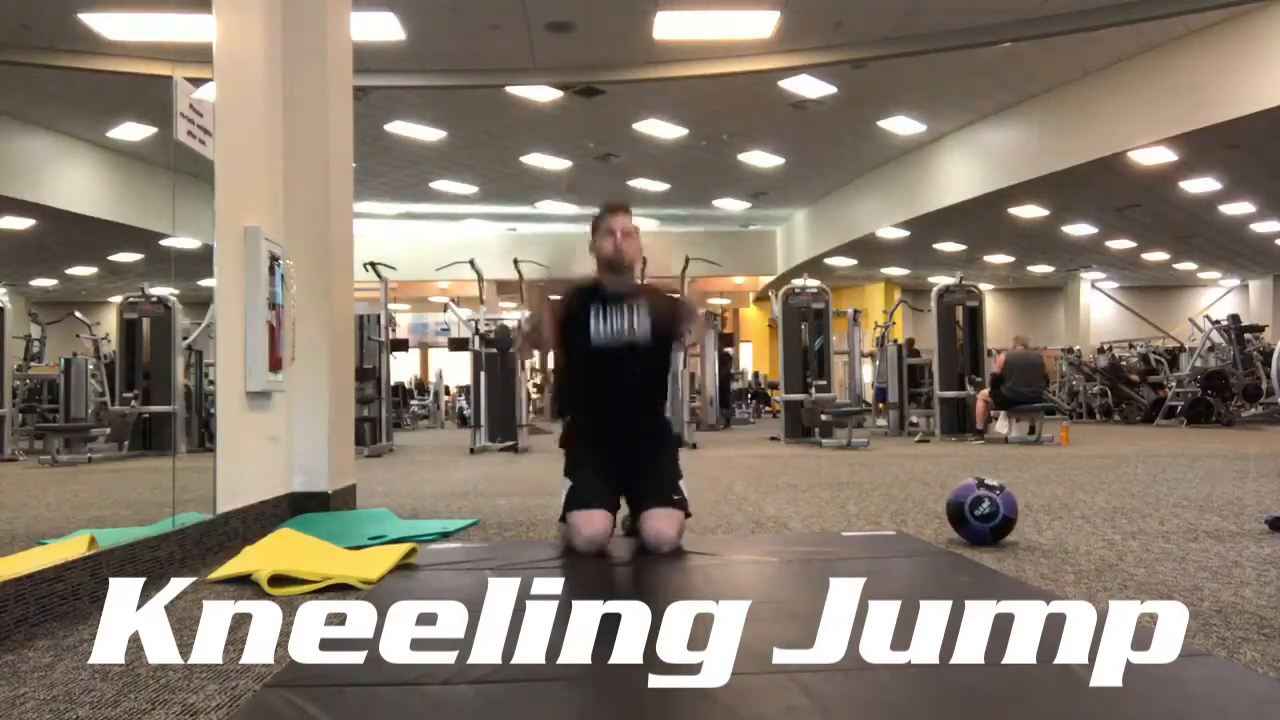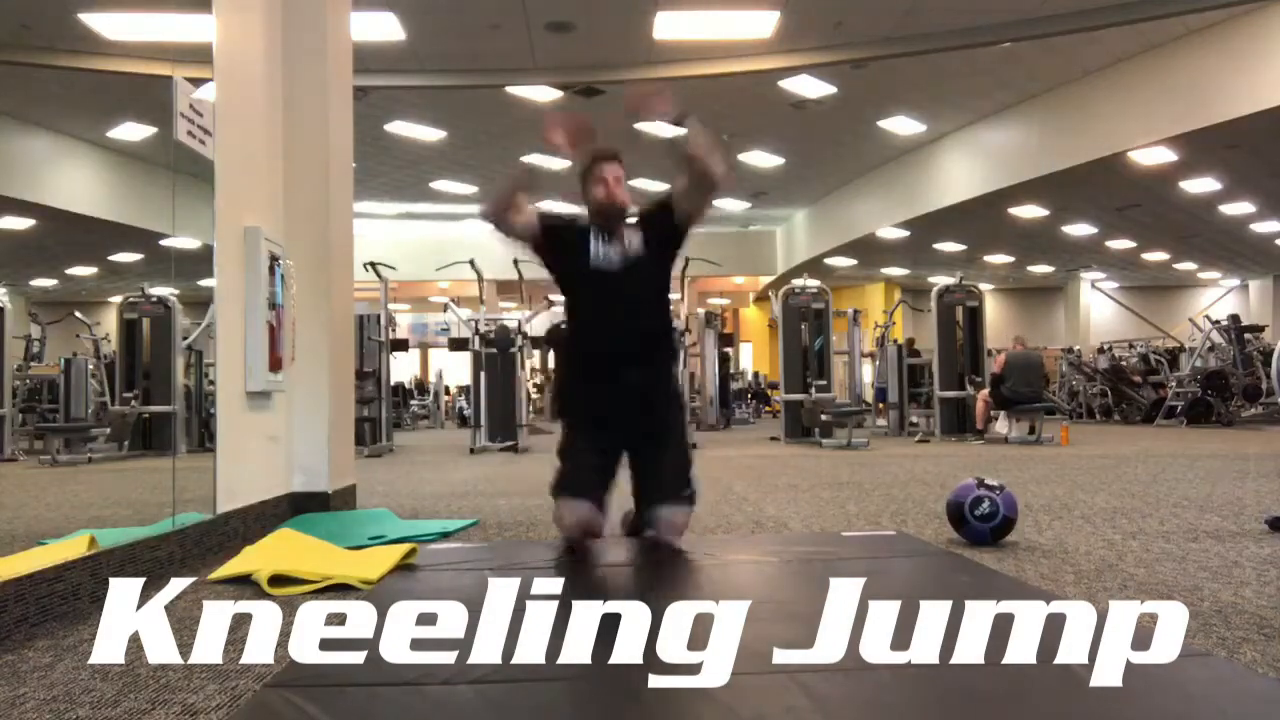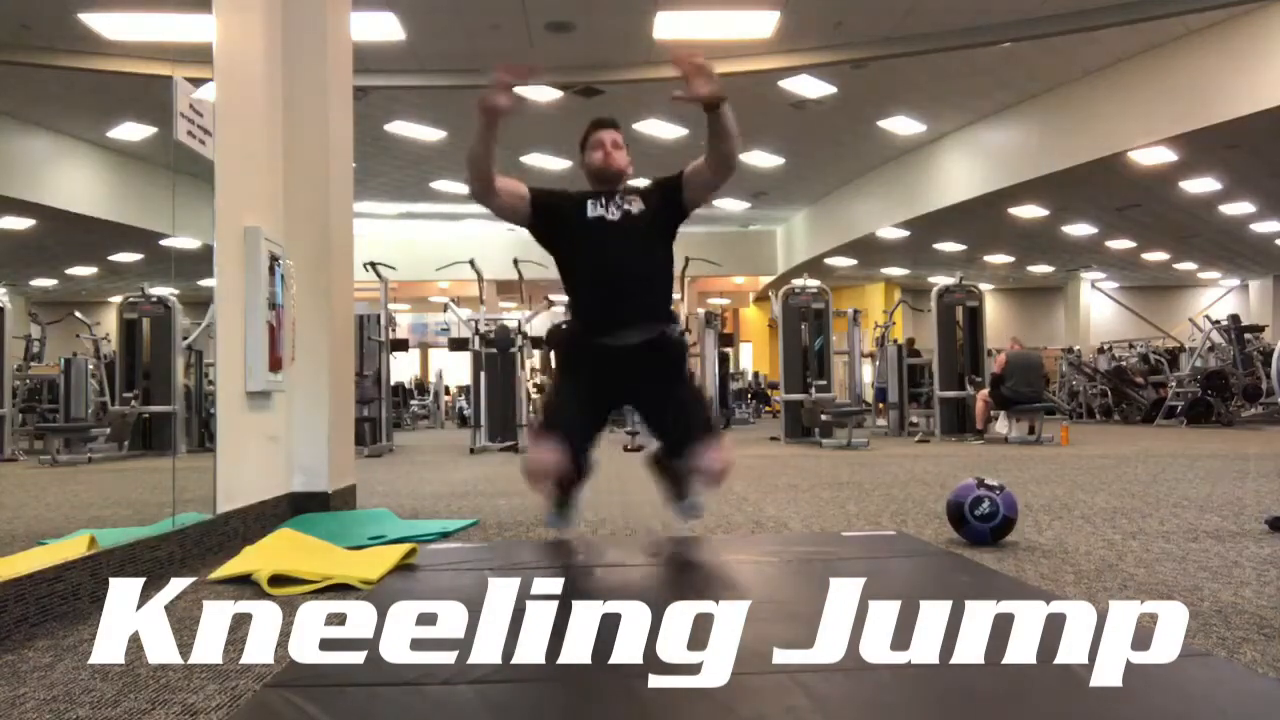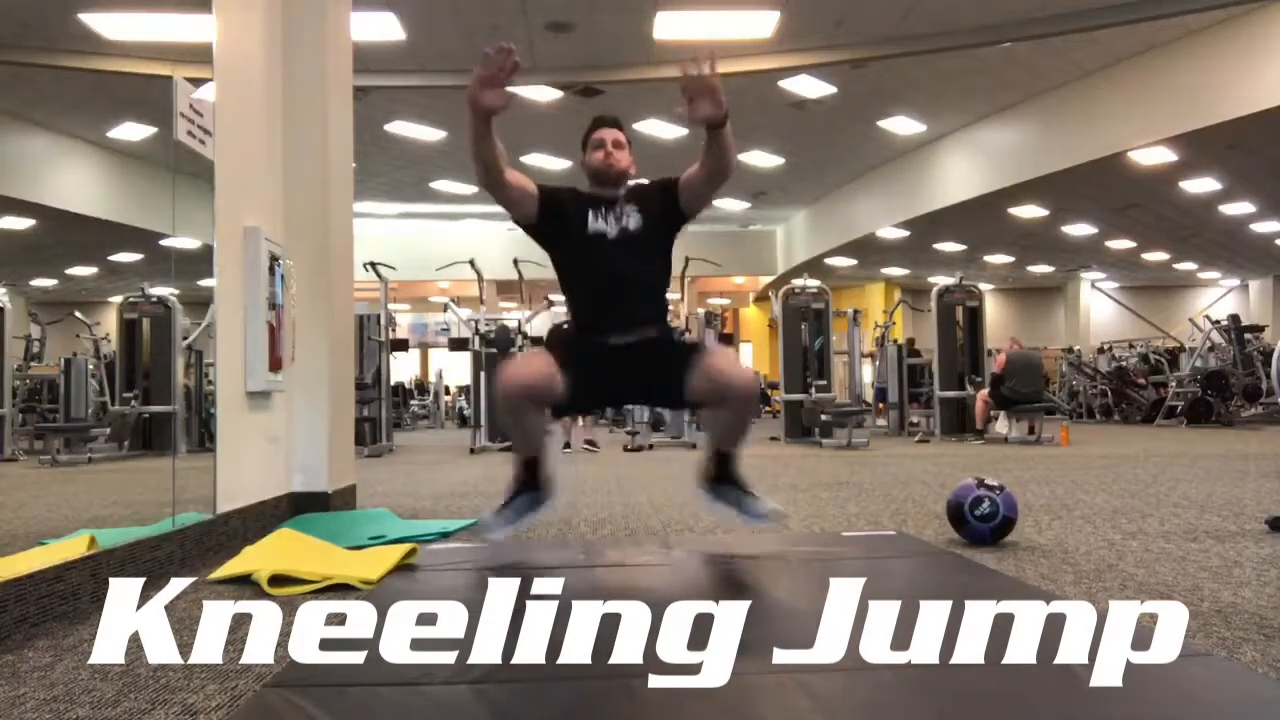
dt=0.1s
person 1, frame 1
left shoulder: (660, 303)
right shoulder: (574, 302)
left elbow: (693, 329)
right elbow: (534, 340)
left wrist: (685, 319)
right wrist: (539, 328)
left hip: (651, 445)
right hip: (591, 446)
left knee: (662, 537)
right knee: (589, 538)
left ankle: (640, 518)
person 1, frame 2
left shoulder: (655, 225)
right shoulder: (566, 237)
left elbow: (709, 182)
right elbow: (502, 217)
left wrist: (682, 126)
left hip: (655, 392)
right hip: (590, 395)
left knee: (671, 526)
right knee: (574, 523)
left ankle: (644, 516)
right ankle: (587, 525)
person 1, frame 3
left shoulder: (660, 200)
right shoulder: (560, 208)
left elbow: (723, 165)
right elbow: (483, 189)
left wrist: (713, 106)
right wrist: (490, 119)
left hip: (657, 354)
right hip: (589, 356)
left knee: (708, 466)
right knee: (543, 466)
left ankle: (671, 463)
right ankle: (567, 480)
person 1, frame 4
left shoulder: (658, 201)
right shoulder: (560, 209)
left elbow: (716, 173)
right elbow: (494, 179)
left wrist: (715, 123)
right wrist: (481, 116)
left hip: (655, 351)
right hip: (588, 355)
left knee: (740, 384)
right knee: (515, 382)
left ankle: (721, 475)
right ankle: (530, 484)
